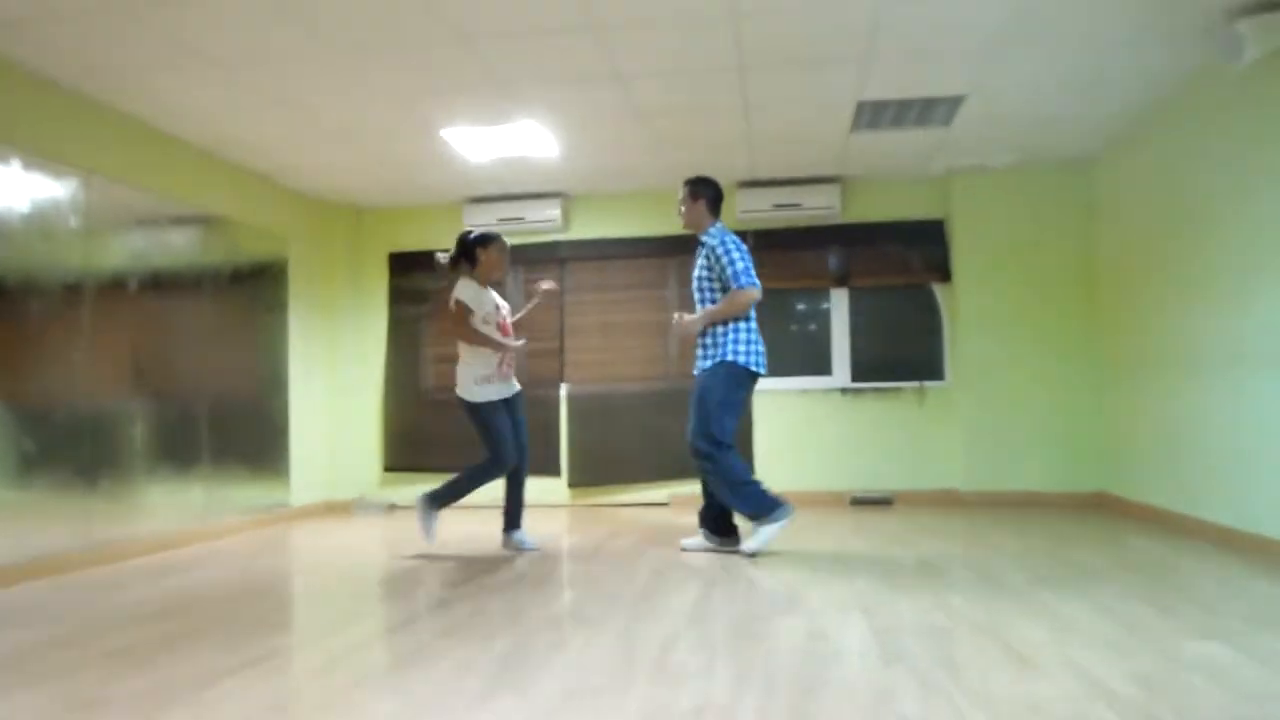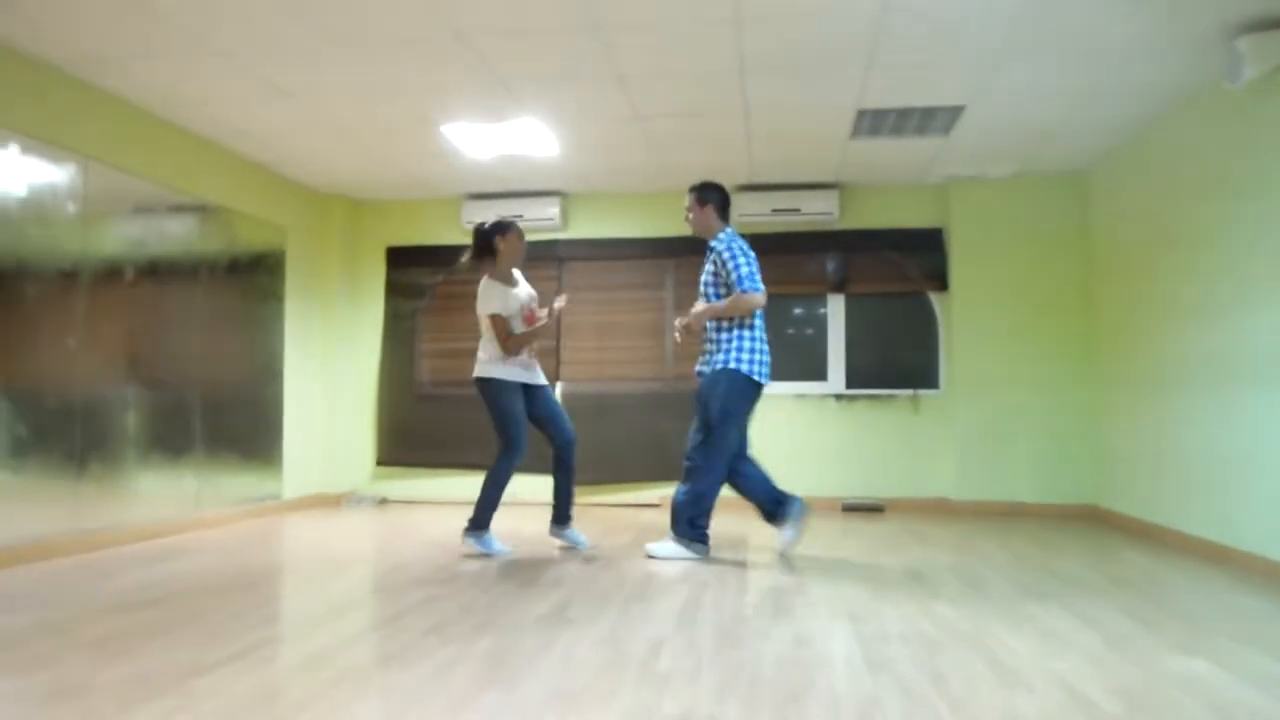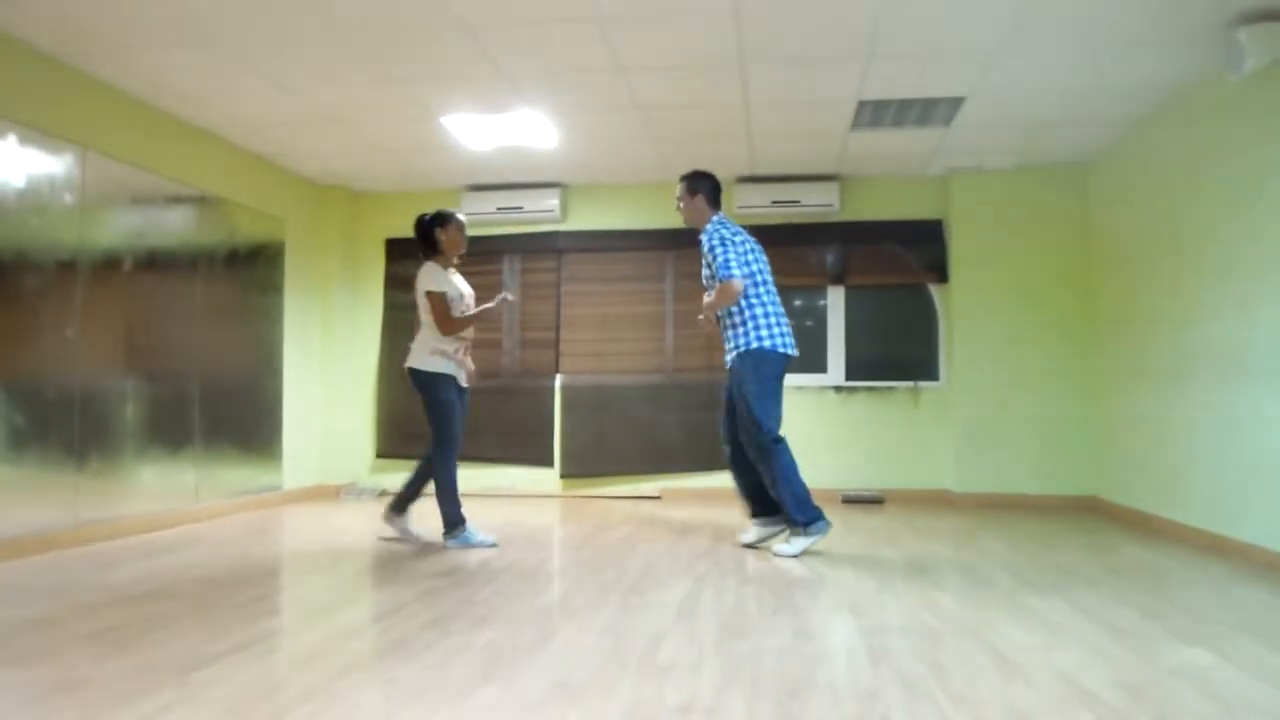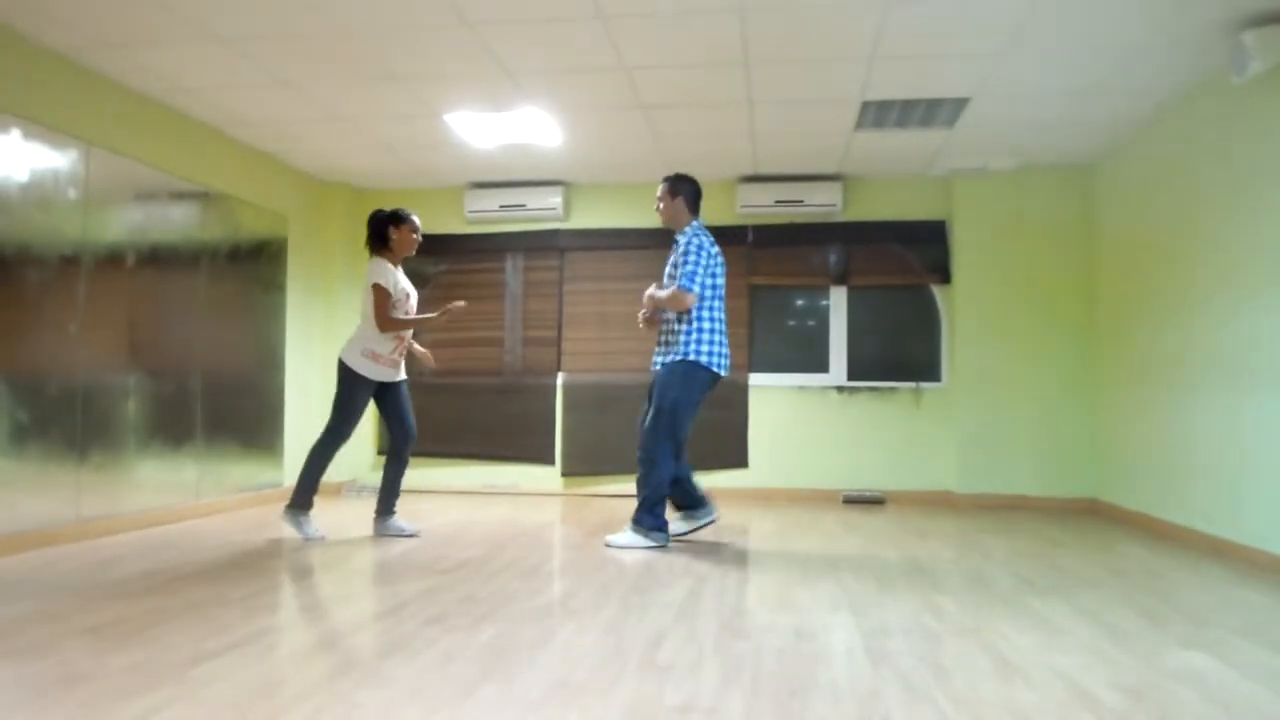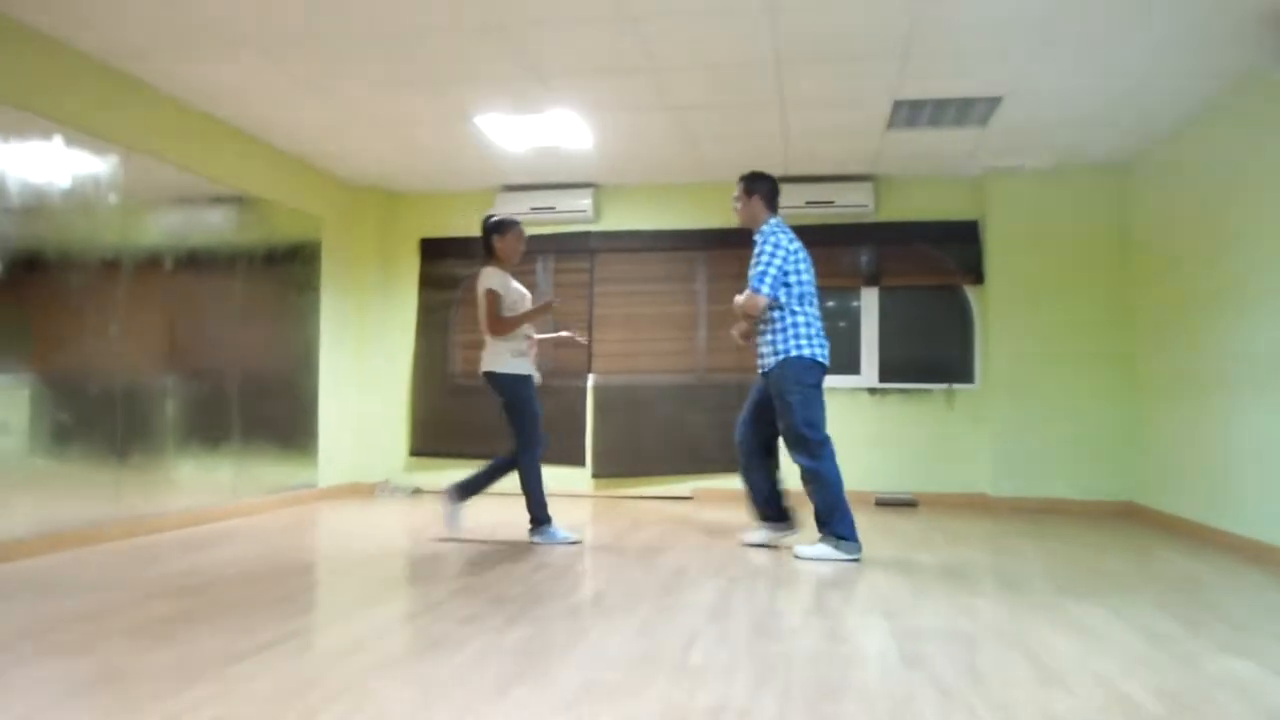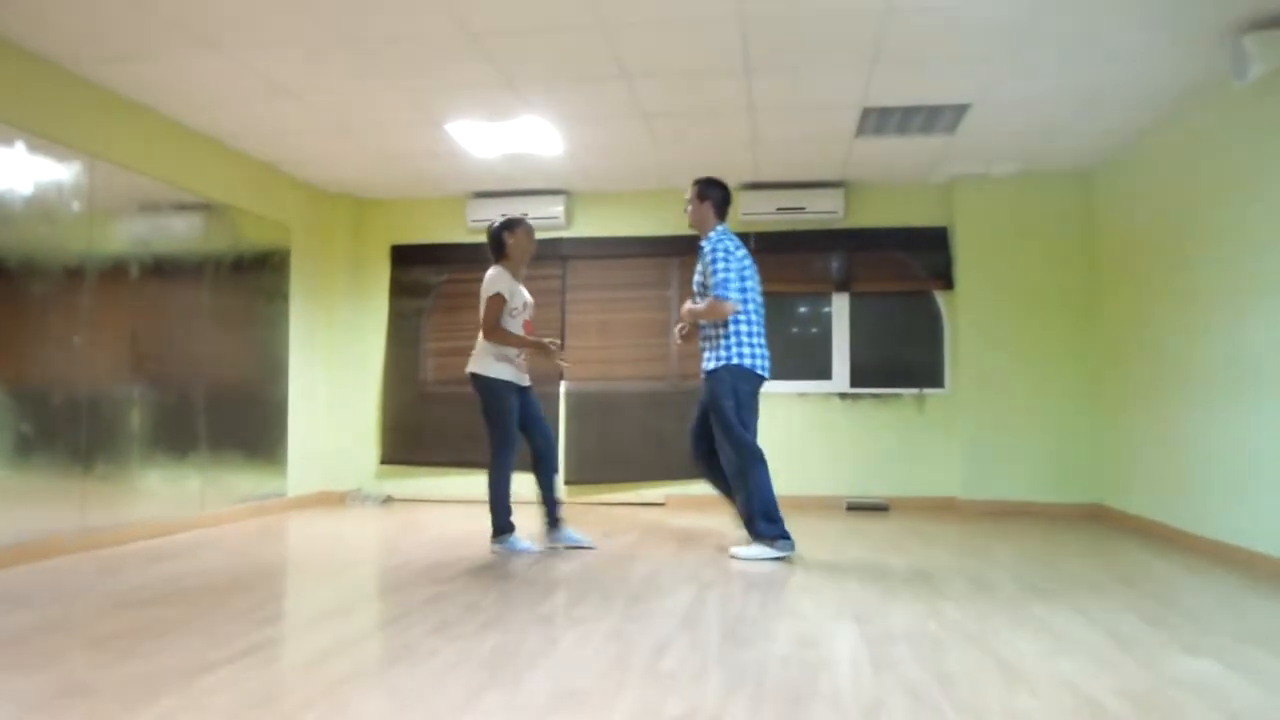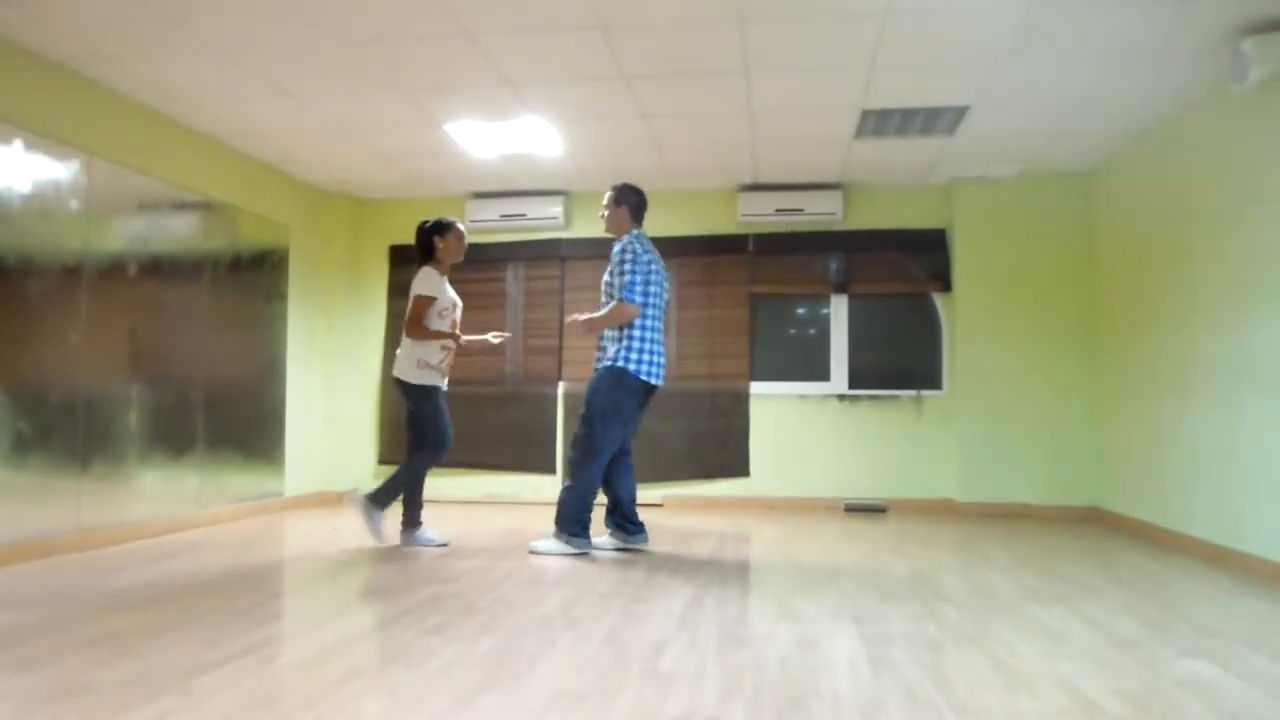
dt=0.7s
person 1, frame 1
left shoulder: (722, 245)
right shoulder: (711, 247)
left elbow: (749, 294)
left wrist: (701, 319)
right wrist: (695, 321)
left hip: (729, 358)
right hip: (719, 359)
left knee: (707, 442)
right knee: (714, 443)
left ankle: (768, 510)
right ankle: (719, 530)
person 1, frame 2
left shoulder: (729, 249)
right shoulder: (721, 251)
left elbow: (753, 299)
left wrist: (706, 311)
right wrist: (697, 322)
left hip: (734, 365)
right hip: (725, 365)
left knee: (704, 452)
right knee: (726, 453)
left ankle: (689, 538)
right ankle: (784, 508)
person 1, frame 3
left shoulder: (716, 237)
right shoulder: (734, 235)
left elbow: (732, 287)
left wrist: (709, 306)
right wrist: (715, 311)
left hip: (756, 345)
right hip: (757, 345)
left knee: (760, 436)
right knee: (739, 435)
left ankle: (806, 520)
right ankle: (768, 512)
person 1, frame 4
left shoulder: (695, 242)
right shoulder: (688, 243)
left elbow: (684, 298)
left wrist: (653, 296)
right wrist: (657, 316)
left hip: (691, 358)
right hip: (680, 358)
left knee: (657, 440)
right knee: (663, 438)
left ankle: (649, 526)
right ankle: (694, 506)
person 1, frame 5
left shoulder: (771, 240)
right shoulder: (780, 239)
left elbow: (754, 302)
left wrist: (740, 303)
right wrist: (752, 326)
left hip: (793, 356)
right hip: (784, 358)
left knee: (808, 445)
right knee: (752, 434)
left ankle: (839, 537)
right ankle: (775, 518)
person 1, frame 6
left shoulder: (718, 246)
right shoulder: (727, 246)
left elbow: (723, 307)
left wrist: (692, 311)
right wrist: (696, 323)
left hip: (732, 363)
right hip: (729, 364)
left knee: (738, 450)
right knee: (705, 445)
left ankle: (772, 537)
right ankle: (762, 516)
person 1, frame 7
left shoulder: (628, 250)
right shoulder: (645, 252)
left elbow: (627, 309)
left wrist: (586, 321)
right wrist: (597, 322)
left hip: (624, 365)
right hip: (642, 367)
left knee: (588, 448)
right knee: (613, 449)
left ankle: (572, 533)
right ankle: (627, 528)
person 2, frame 1
left shoulder: (489, 292)
right shoulder: (467, 287)
left elbow: (506, 327)
right elbow: (459, 329)
left wrist: (535, 299)
right wrist: (504, 345)
left hip: (507, 387)
right hip: (480, 389)
left knee: (519, 456)
right knee: (503, 460)
left ankle: (512, 529)
right ankle: (434, 501)
person 2, frame 2
left shoulder: (517, 276)
right shoulder: (490, 290)
right elbow: (510, 346)
left wrist: (549, 311)
right wrist: (546, 323)
left hip: (529, 376)
right hip: (498, 376)
left knee: (565, 439)
right knee: (513, 448)
left ankle: (561, 522)
right ankle: (478, 529)
person 2, frame 3
left shoulder: (453, 274)
right shoulder: (432, 273)
right elbow: (445, 326)
left wrist: (464, 356)
right wrist: (491, 306)
left hip: (450, 369)
right hip: (431, 368)
left knee: (447, 445)
right knee: (447, 444)
left ankle: (398, 510)
right ankle: (454, 527)
person 2, frame 4
left shoulder: (398, 271)
right shoulder: (381, 268)
right elbow: (384, 322)
left wrist: (412, 344)
right wrist: (436, 314)
left hip: (392, 371)
right hip: (363, 366)
left knee: (405, 436)
right knee: (337, 434)
left ankle: (385, 515)
right ankle: (298, 508)
person 2, frame 5
left shoulder: (506, 280)
right shoulder: (492, 276)
right elbow: (496, 328)
left wrist: (557, 336)
right wrist: (536, 312)
left hip: (517, 370)
right hip: (507, 370)
left knee: (525, 446)
right knee: (531, 443)
left ankle: (461, 493)
right ankle: (541, 525)
person 2, frame 6
left shoulder: (514, 280)
right shoulder: (499, 277)
right elbow: (491, 331)
left wrist: (539, 347)
right wrist: (536, 343)
left hip: (515, 376)
right hip: (494, 374)
left knee: (545, 443)
right knee: (505, 448)
left ankle: (555, 526)
right ankle: (503, 533)
person 2, frame 7
left shoulder: (442, 282)
right shoulder: (428, 278)
right elbow: (413, 328)
left wrist: (482, 338)
right wrist: (450, 336)
left hip: (431, 378)
right hip: (418, 375)
left knee: (423, 447)
right knee: (437, 444)
left ankle: (411, 525)
right ankle: (376, 501)
